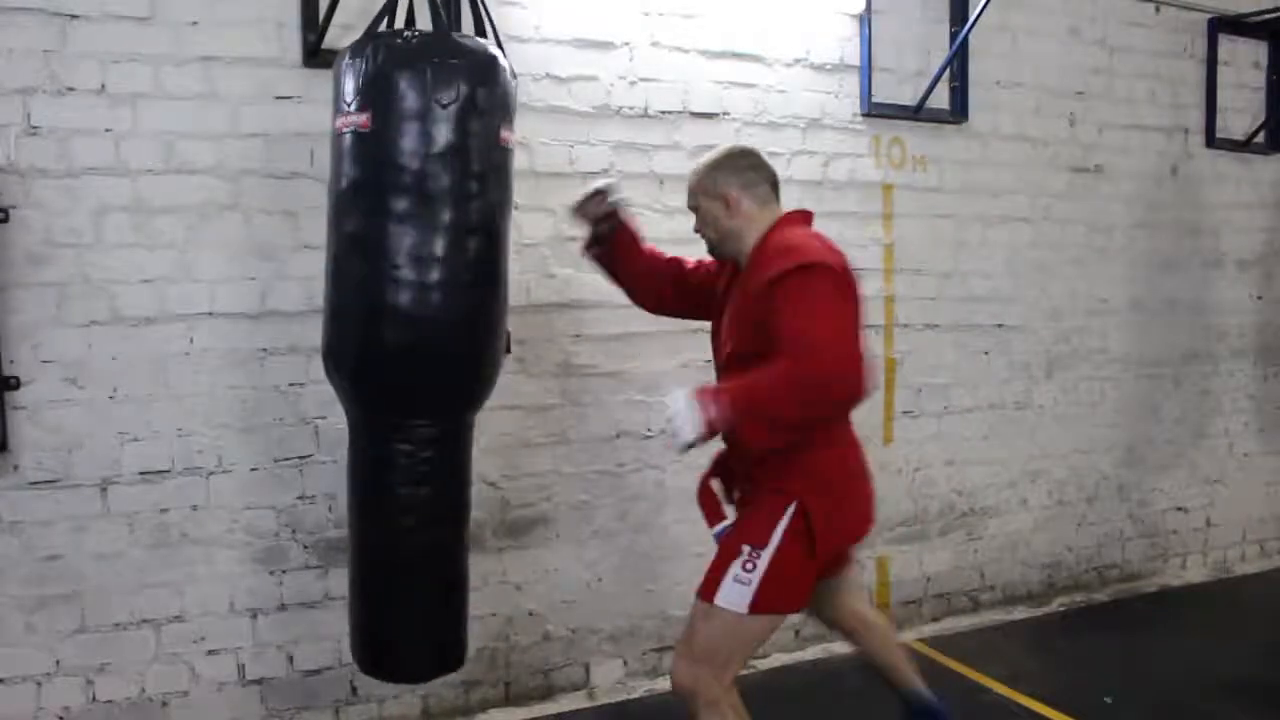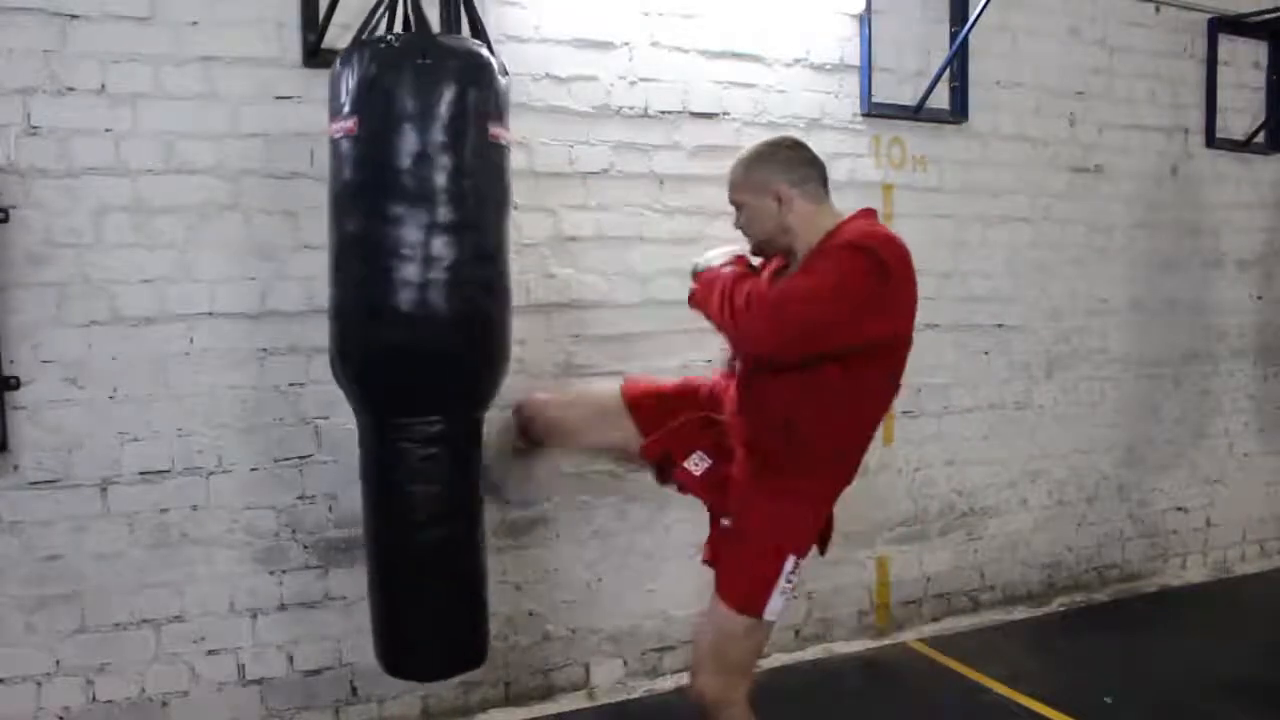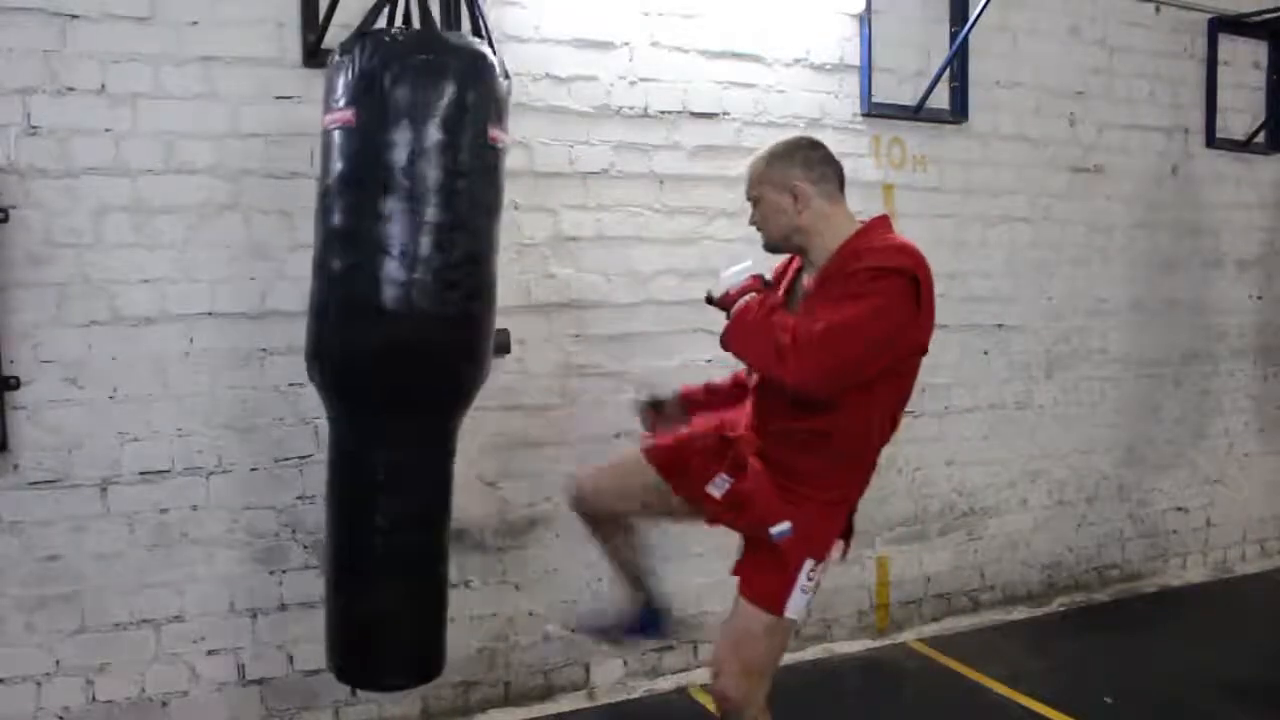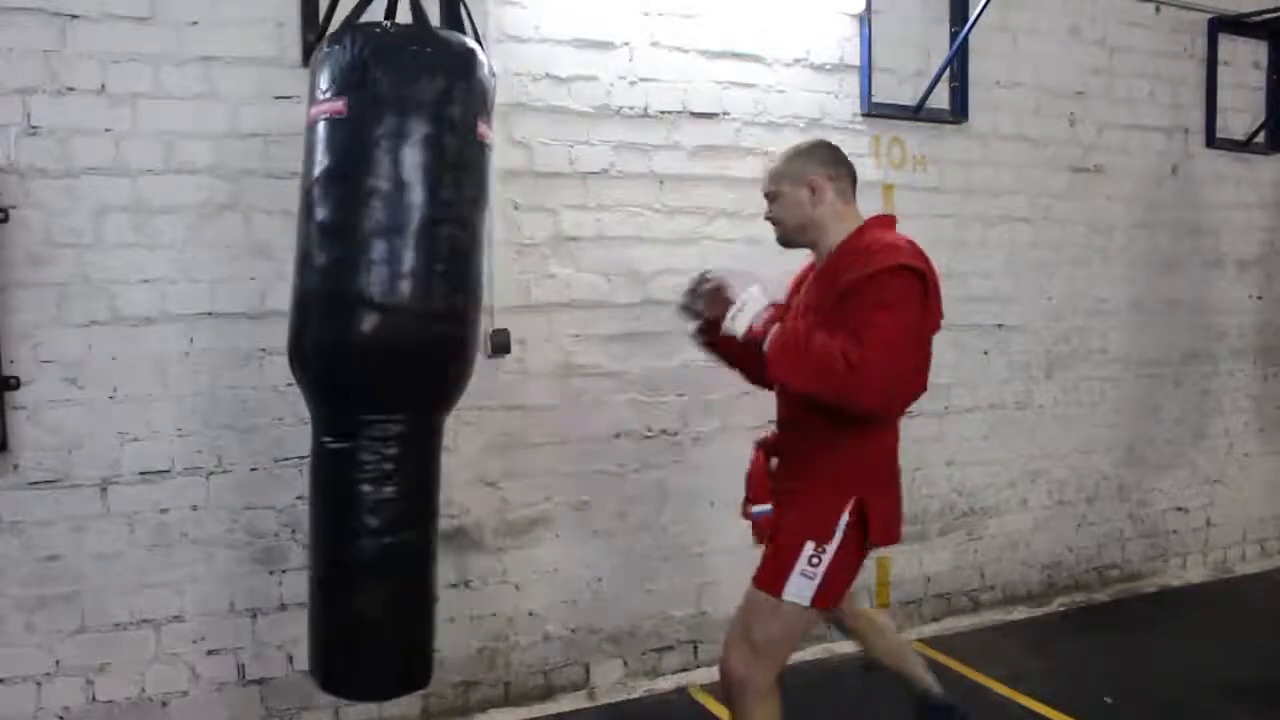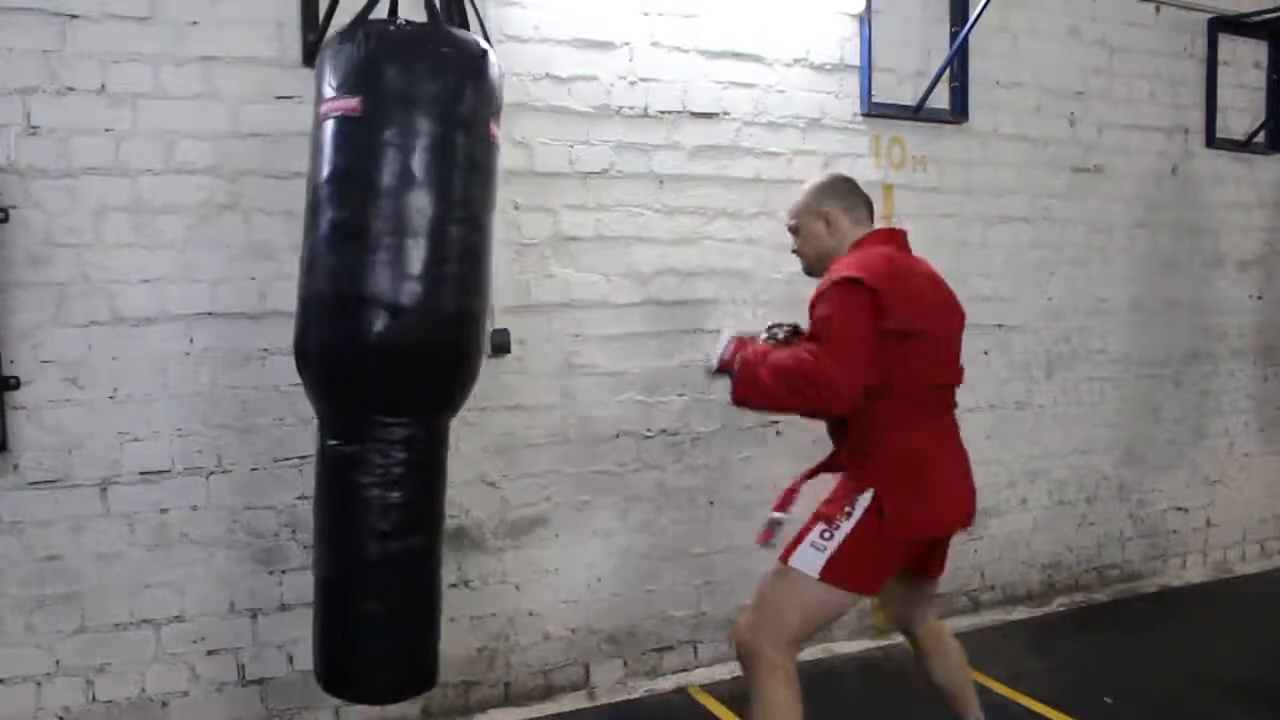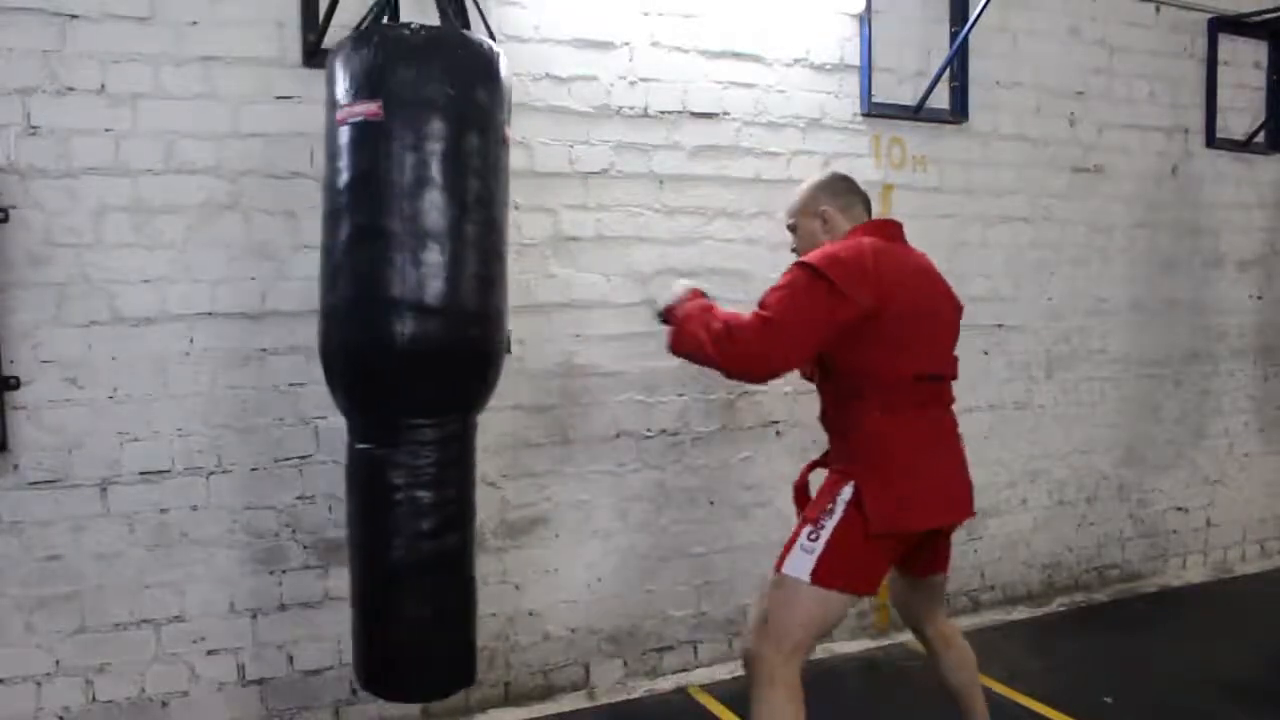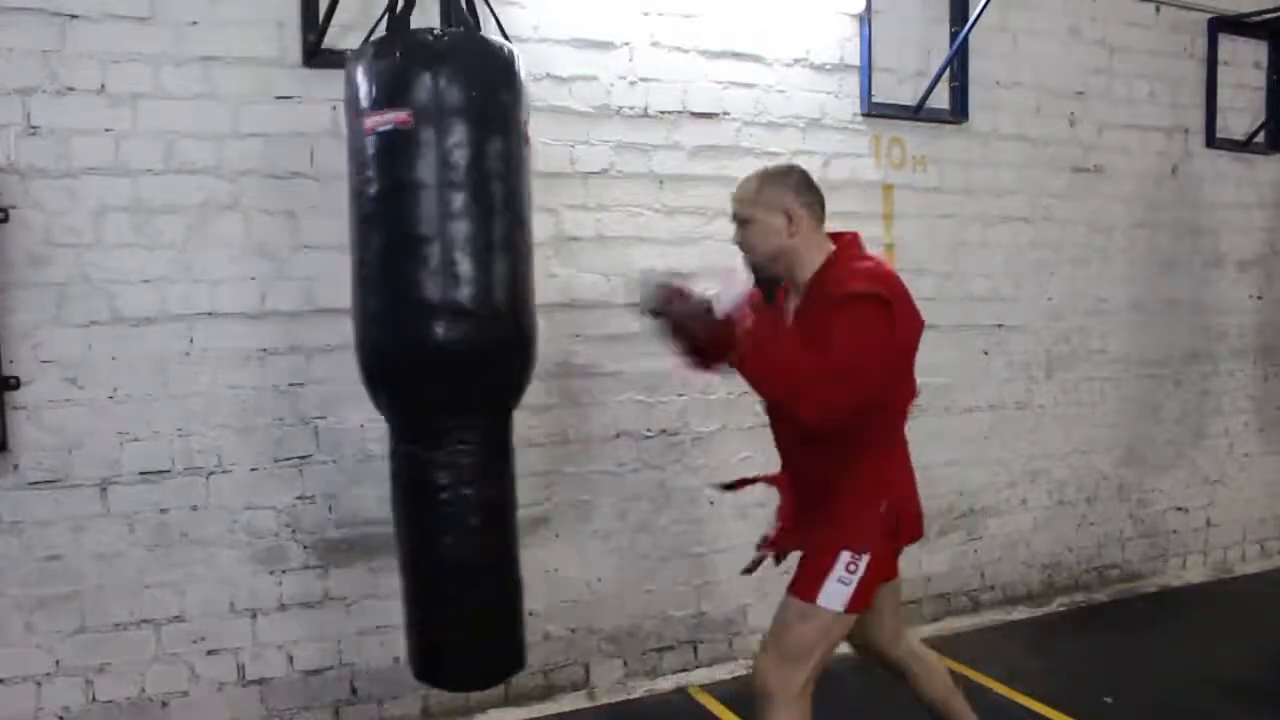
dt=0.2s
person 1, frame 1
left shoulder: (797, 266)
right shoulder: (750, 266)
left elbow: (827, 376)
right elbow: (674, 286)
left wrist: (716, 405)
right wrist: (610, 232)
left hip: (794, 492)
right hip: (809, 474)
right knee: (837, 602)
person 1, frame 2
left shoulder: (868, 259)
right shoulder: (793, 261)
left elbow: (764, 331)
left wrist: (721, 273)
left hip: (783, 485)
right hip: (726, 421)
right knee: (541, 415)
person 1, frame 3
left shoulder: (889, 272)
right shoulder: (800, 268)
left elbow: (803, 362)
left wrist: (744, 301)
right wrist: (689, 402)
left hip: (806, 490)
right hip: (748, 445)
right knee: (593, 495)
right ankle: (646, 608)
person 1, frame 4
left shoulder: (889, 267)
right shoulder: (825, 267)
left elbow: (871, 380)
right elbow: (783, 371)
left wrist: (769, 329)
right wrist: (720, 322)
left hip: (837, 492)
right hip: (814, 478)
left knee: (744, 667)
right knee: (832, 604)
person 1, frame 5
left shoulder: (857, 279)
right shoulder: (918, 279)
left elbow: (821, 386)
left wrist: (741, 355)
right wrist: (806, 347)
left hip: (890, 486)
right hip: (934, 479)
left knee: (762, 640)
right knee: (915, 616)
person 1, frame 6
left shoulder: (839, 267)
right shoulder: (918, 275)
left elbow: (753, 352)
left wrist: (685, 309)
left hip: (875, 482)
right hip: (928, 476)
left knee: (771, 653)
right knee: (929, 620)
person 1, frame 7
left shoulder: (860, 292)
right shoulder: (781, 286)
left elbow: (817, 403)
right elbow: (717, 341)
left wrist: (747, 338)
right wrist: (691, 320)
left hip: (860, 499)
right hip: (826, 496)
right knee: (882, 640)
